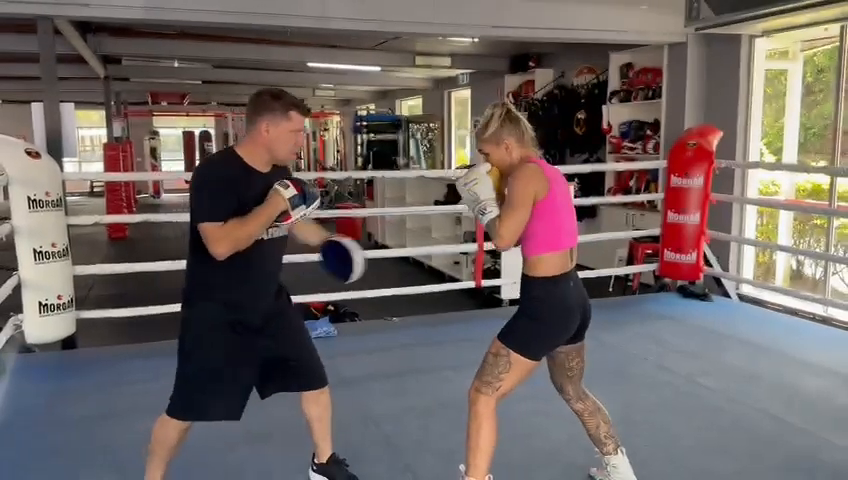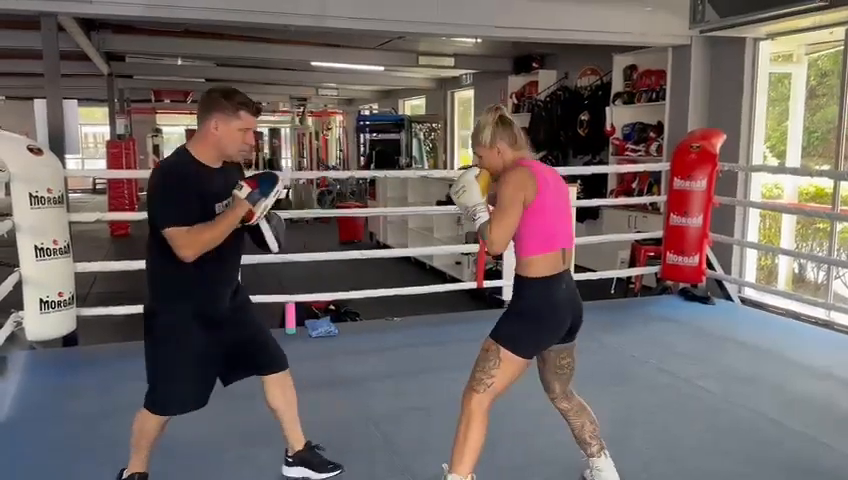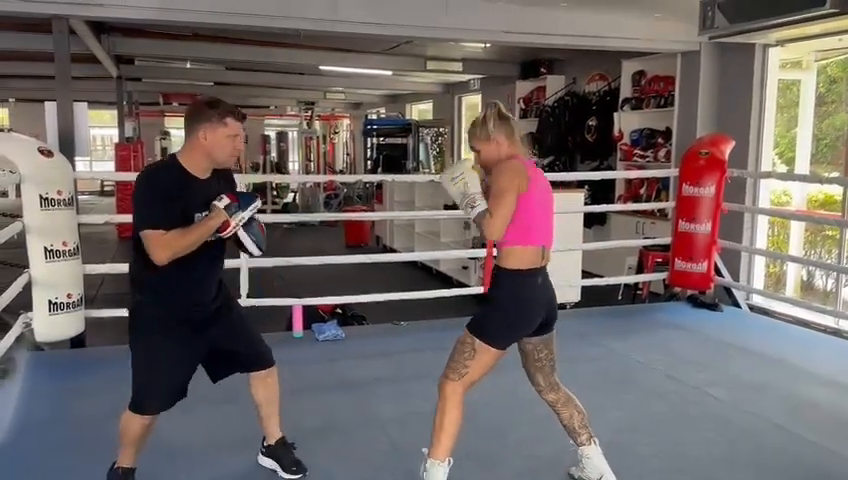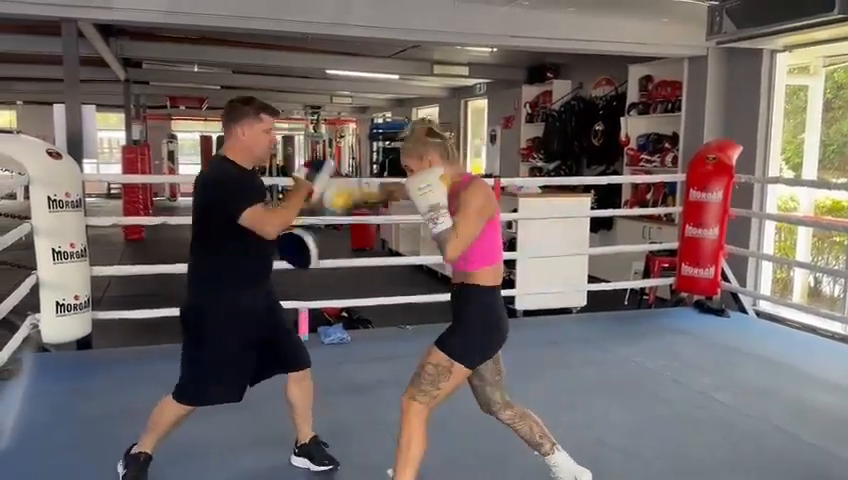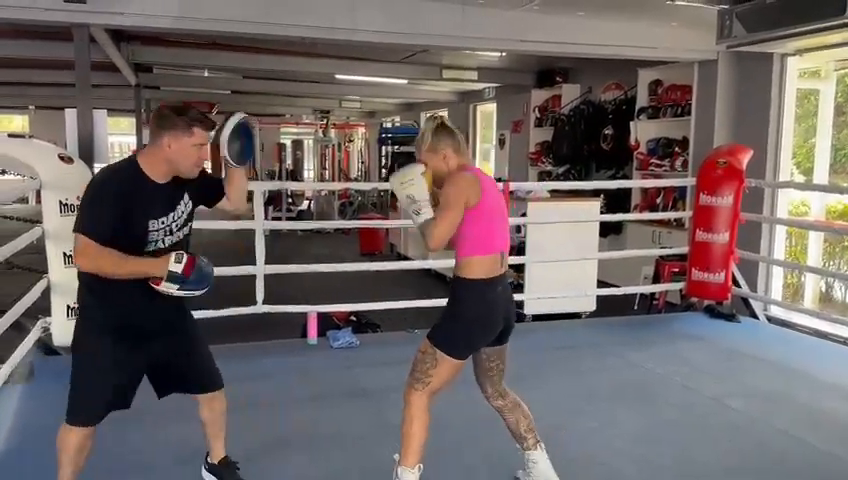
dt=1s
person 1, frame 1
left shoulder: (278, 173)
right shoulder: (215, 173)
left elbow: (292, 224)
right elbow: (221, 244)
left wrist: (329, 241)
right wrist: (275, 204)
left hip: (268, 305)
right hip: (215, 314)
left knee: (315, 382)
right knee: (186, 408)
person 1, frame 2
left shoulder: (229, 168)
right shoulder: (173, 175)
right elbow: (188, 246)
left wrist: (255, 217)
right wrist: (243, 206)
left hip: (226, 299)
right hip: (179, 310)
left knee: (275, 367)
right knee: (163, 402)
person 1, frame 3
left shoulder: (223, 177)
right shoulder: (156, 180)
right elbow: (161, 251)
left wrist: (243, 228)
right wrist: (217, 217)
left hip: (213, 301)
right hip: (160, 313)
left knee: (263, 364)
right knee: (146, 405)
left ankle: (274, 445)
person 1, frame 4
left shoulder: (243, 174)
right shoulder: (222, 178)
right elbow: (269, 225)
right wrist: (303, 186)
left hip: (256, 299)
right hip: (217, 307)
left knee: (299, 366)
right knee: (192, 394)
left ankle: (305, 444)
person 1, frame 5
left shoulder: (188, 178)
right shoulder: (112, 185)
left elbow: (235, 202)
right elbow: (86, 257)
left wrist: (237, 161)
right wrist: (160, 265)
left hip: (169, 315)
right hip: (109, 324)
left knee: (211, 388)
right knee: (83, 416)
person 2, frame 1
left shoulder: (526, 173)
right shoulder: (550, 174)
left elbow: (503, 238)
right elbow: (530, 232)
left wrist: (481, 198)
right wrist: (492, 195)
left hip: (545, 303)
right hip: (573, 297)
left knee: (482, 397)
right knee: (572, 391)
person 2, frame 2
left shoulder: (516, 178)
right shoulder: (551, 175)
left elbow: (495, 242)
left wrist: (474, 204)
right wrist: (491, 202)
left hip: (536, 301)
right hip: (566, 298)
left knee: (476, 398)
right knee: (561, 393)
person 2, frame 3
left shoulder: (507, 169)
right shoulder: (537, 175)
left elbow: (494, 232)
left wrist: (471, 197)
right wrist: (476, 195)
left hip: (512, 294)
right hip: (541, 291)
left knee: (452, 384)
right knee: (547, 385)
person 2, frame 4
left shoulder: (473, 192)
right shoulder: (453, 189)
left elbow: (452, 253)
right elbow: (408, 190)
left wrist: (432, 208)
left hip: (478, 317)
right hip: (478, 310)
left knee: (414, 404)
right knee: (496, 405)
person 2, frame 5
left shoulder: (459, 182)
right shoulder: (484, 181)
left elbow: (435, 241)
left wrist: (417, 200)
right wrist: (427, 198)
left hip: (472, 302)
right hip: (500, 299)
left knee: (417, 393)
right knee: (494, 389)
